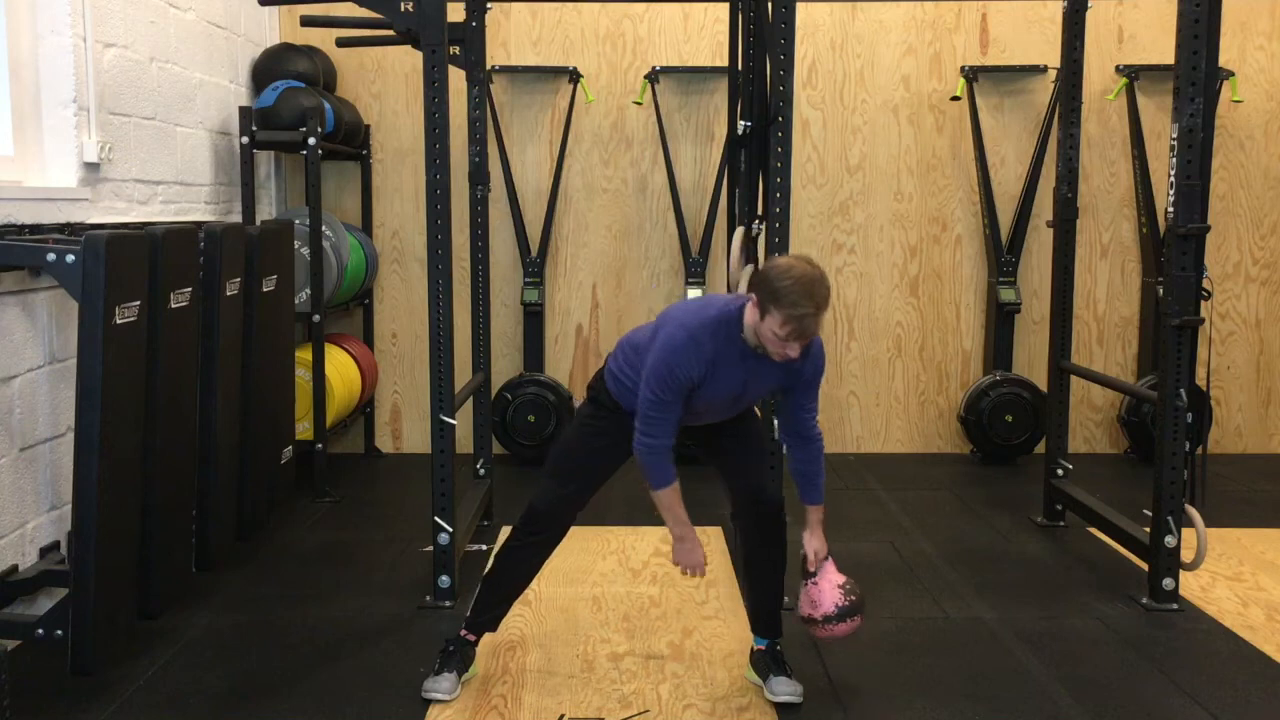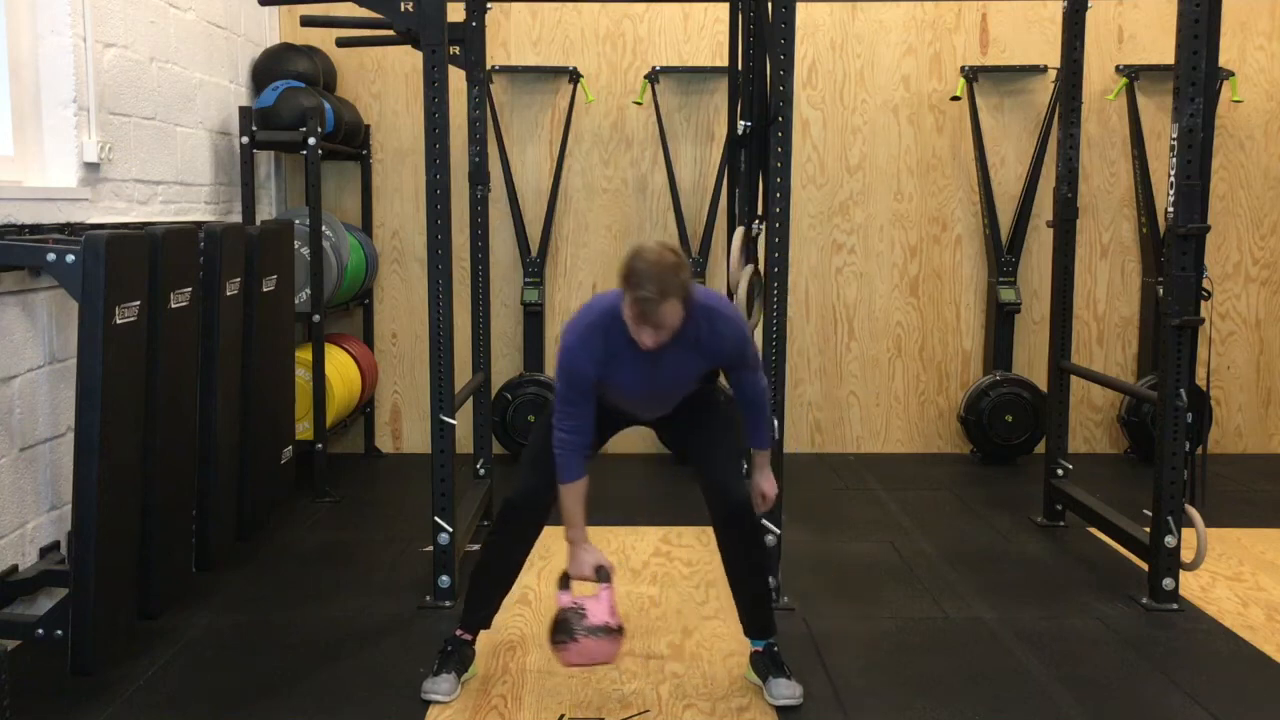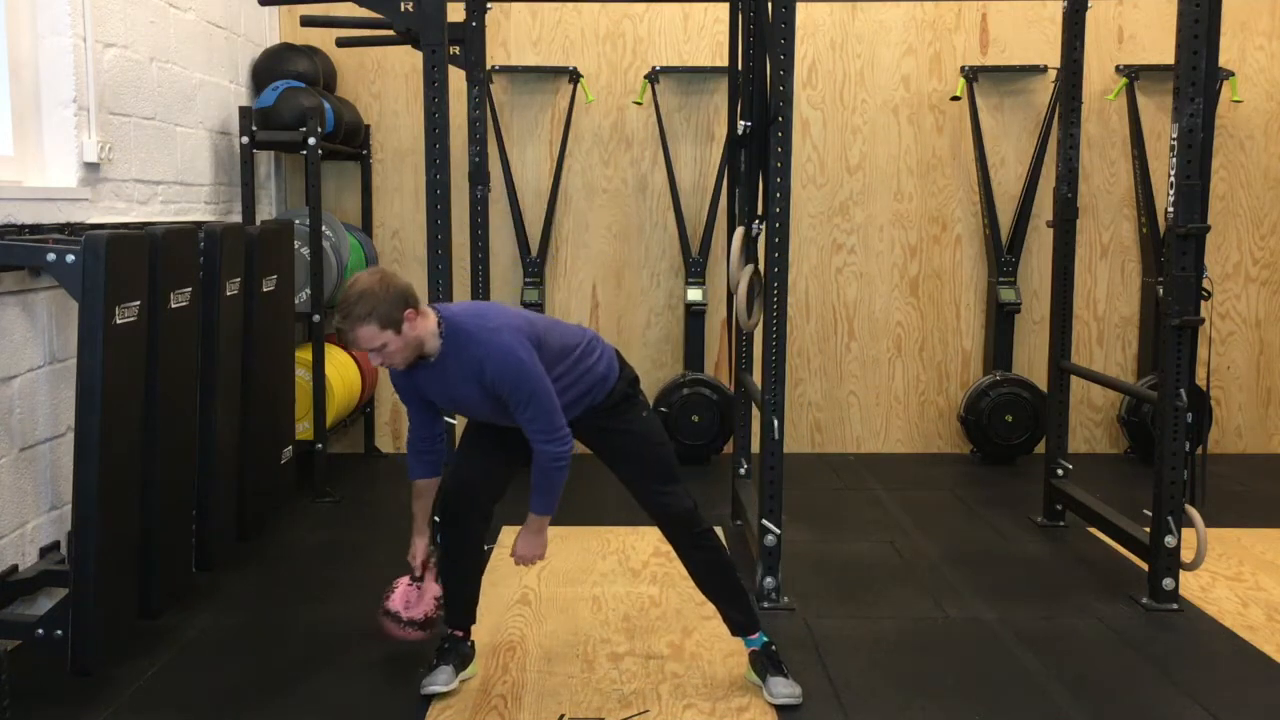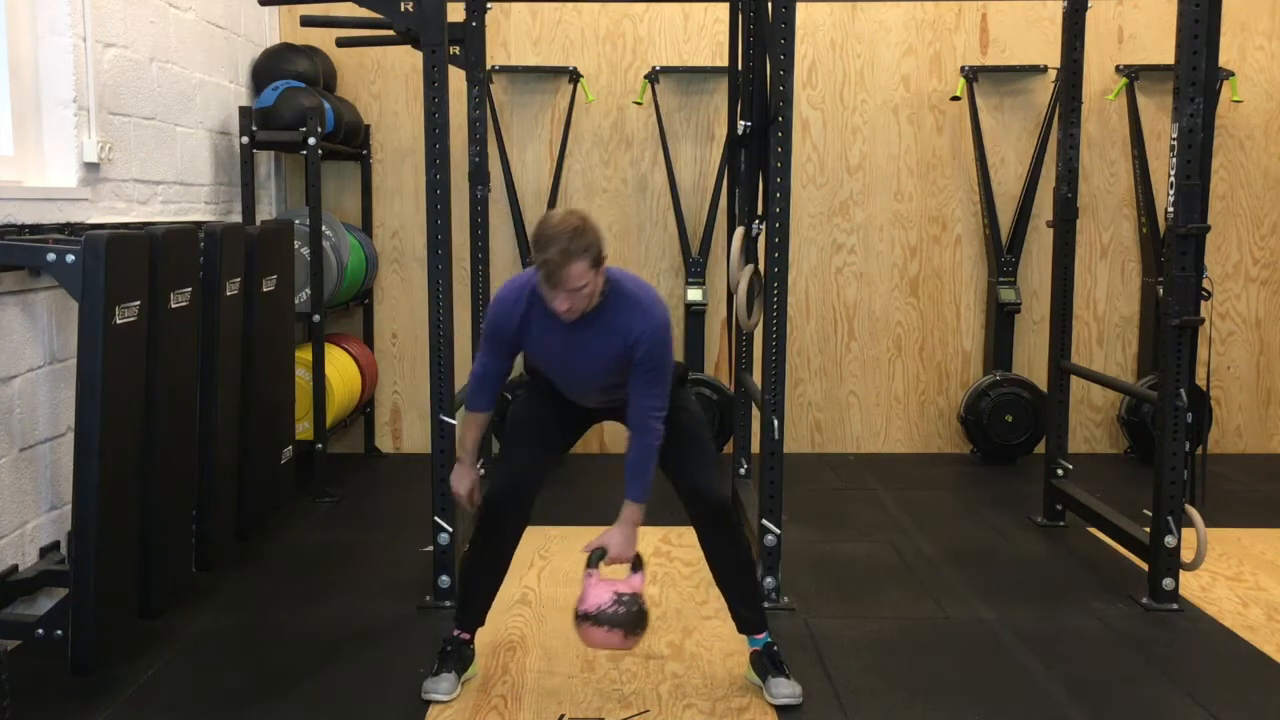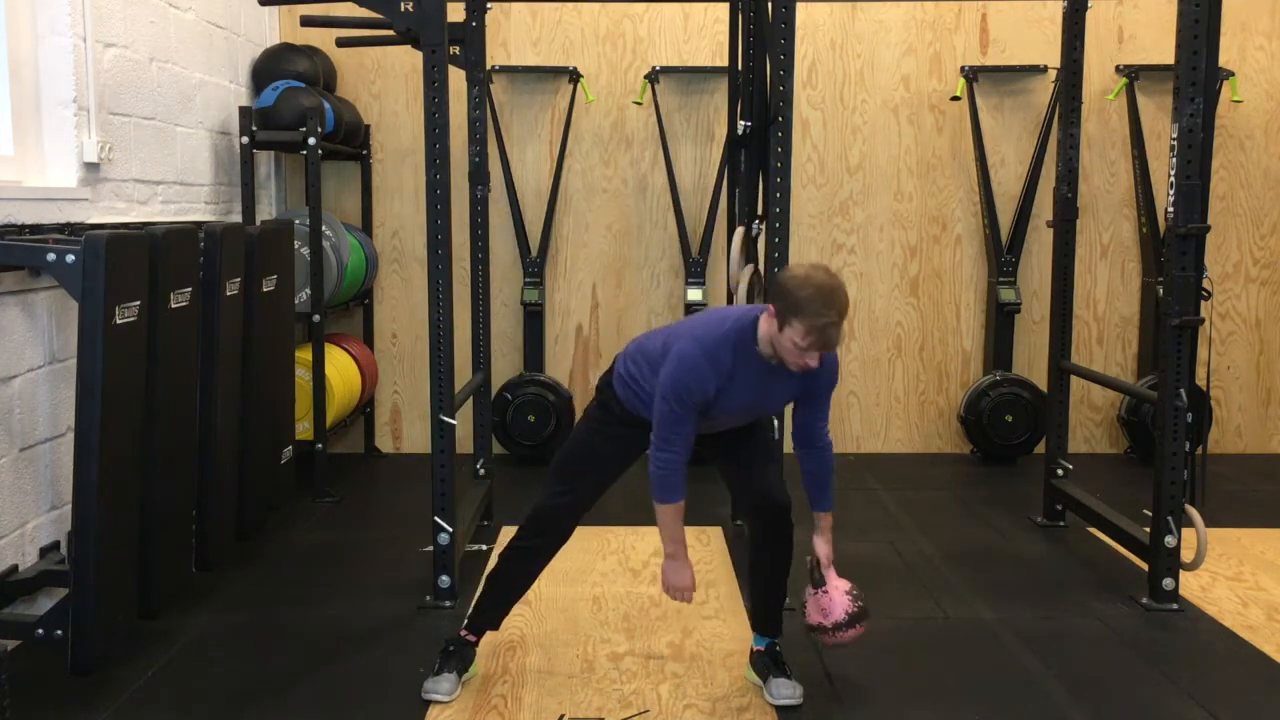
dt=1s
person 1, frame 1
left shoulder: (805, 350)
right shoulder: (686, 336)
left elbow: (803, 434)
right elbow: (651, 445)
left wrist: (814, 528)
right wrist: (682, 536)
right hip: (624, 400)
left knee: (764, 503)
right knee: (549, 512)
left ankle: (766, 649)
right ankle: (466, 641)
person 1, frame 2
left shoulder: (719, 318)
right shoulder: (585, 335)
left elbow: (751, 388)
right elbow: (570, 441)
left wrist: (760, 466)
right wrist: (579, 542)
left hip: (688, 399)
right hip: (596, 402)
left knee: (736, 505)
right knee: (525, 503)
left ankle: (763, 649)
right ankle: (463, 641)
person 1, frame 3
left shoulder: (496, 344)
right shoulder: (408, 364)
left elbow: (553, 445)
right elbow: (425, 447)
left wrist: (536, 528)
right wrist: (420, 531)
left hip: (602, 395)
left knee: (675, 511)
right knee: (460, 499)
left ankle: (757, 644)
right ankle: (458, 640)
person 1, frame 4
left shoulder: (645, 315)
right shoulder: (514, 300)
left elbow: (648, 425)
right elbow: (486, 379)
left wrist: (628, 524)
right wrist: (465, 460)
left hip: (646, 393)
right hip: (557, 393)
left knee: (712, 501)
right knee: (502, 497)
left ankle: (761, 646)
right ankle: (460, 641)
person 1, frame 5
left shoulder: (819, 360)
right shoulder: (701, 351)
left elbow: (813, 443)
right elbow: (667, 459)
left wrist: (822, 531)
right wrist: (675, 557)
right hip: (631, 402)
left knee: (772, 508)
right knee: (556, 512)
left ankle: (765, 649)
right ankle: (466, 642)
